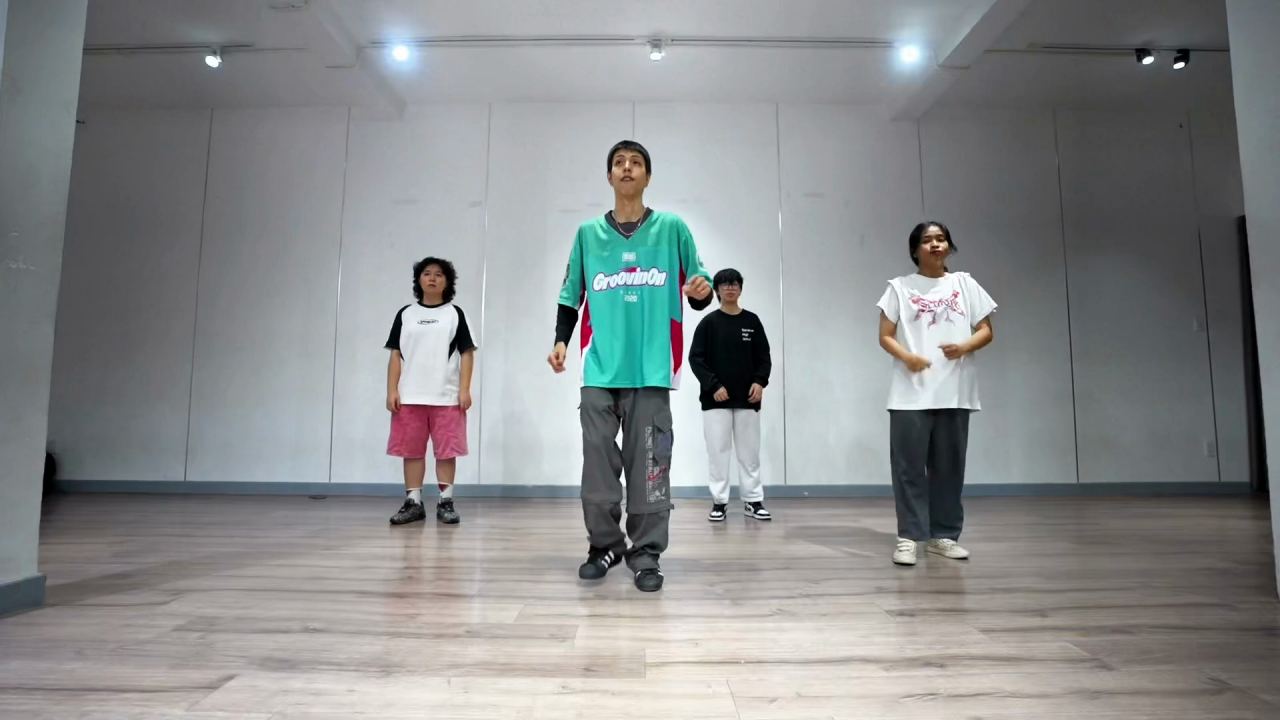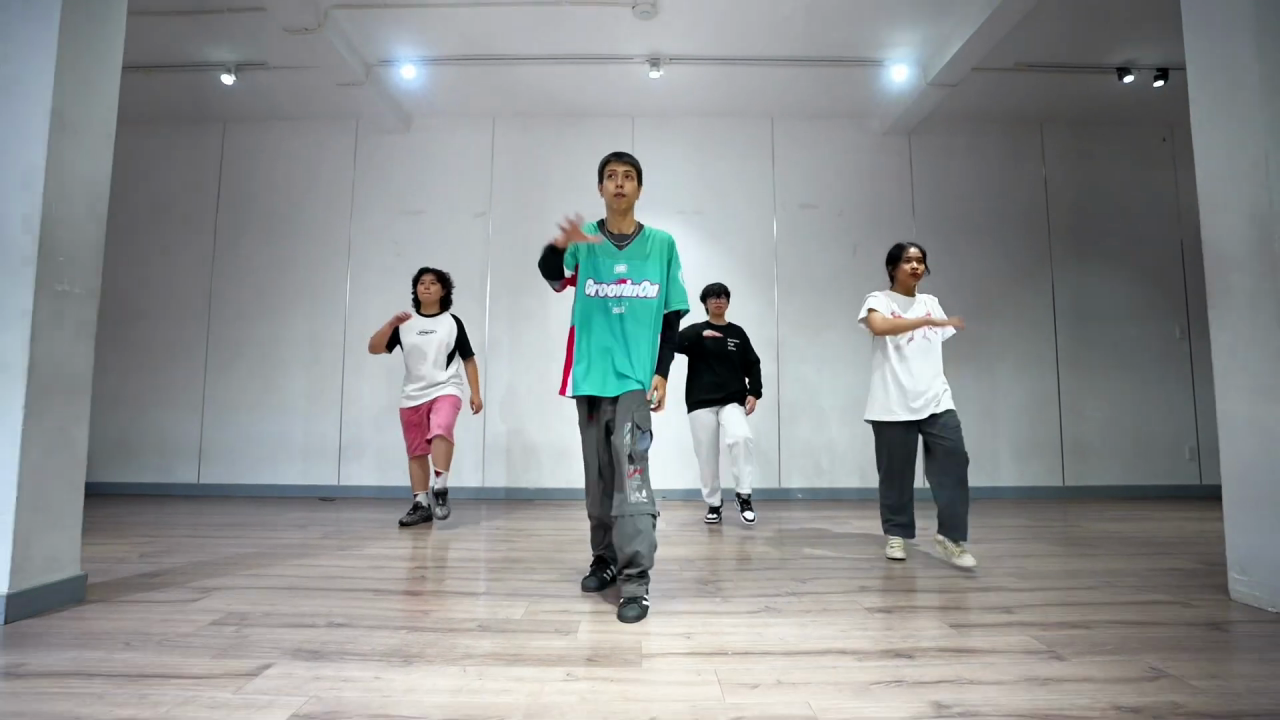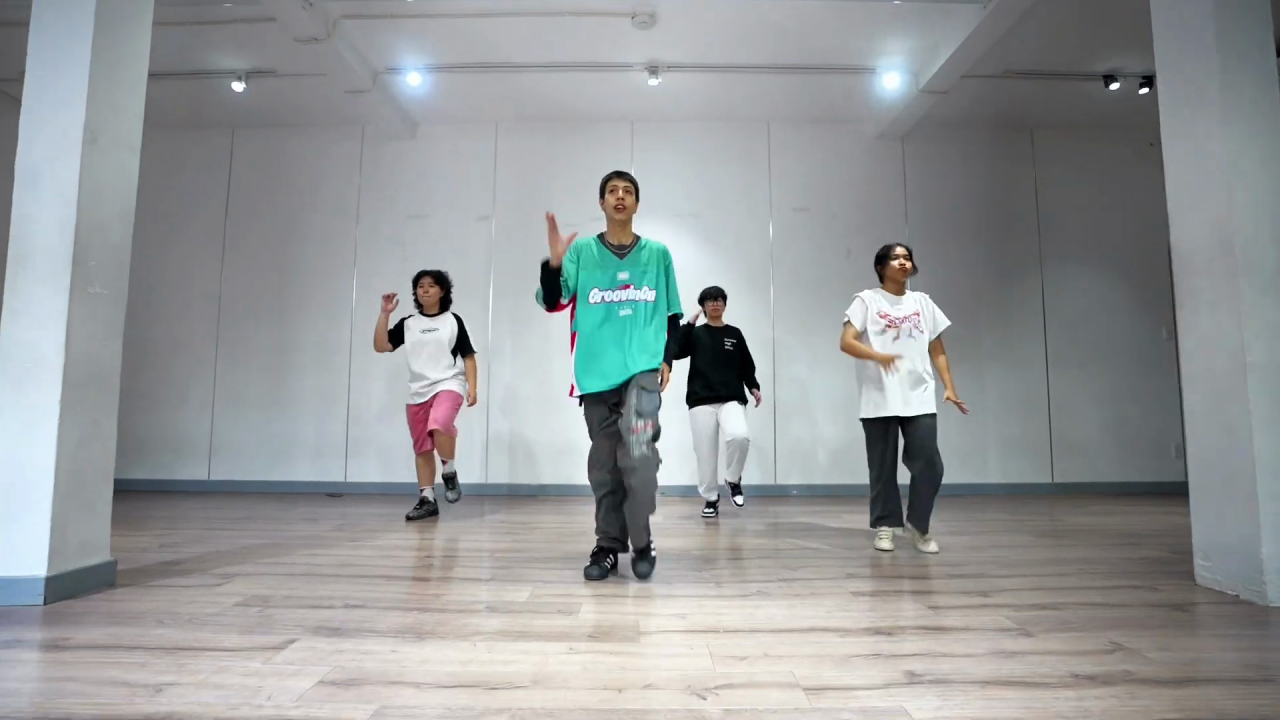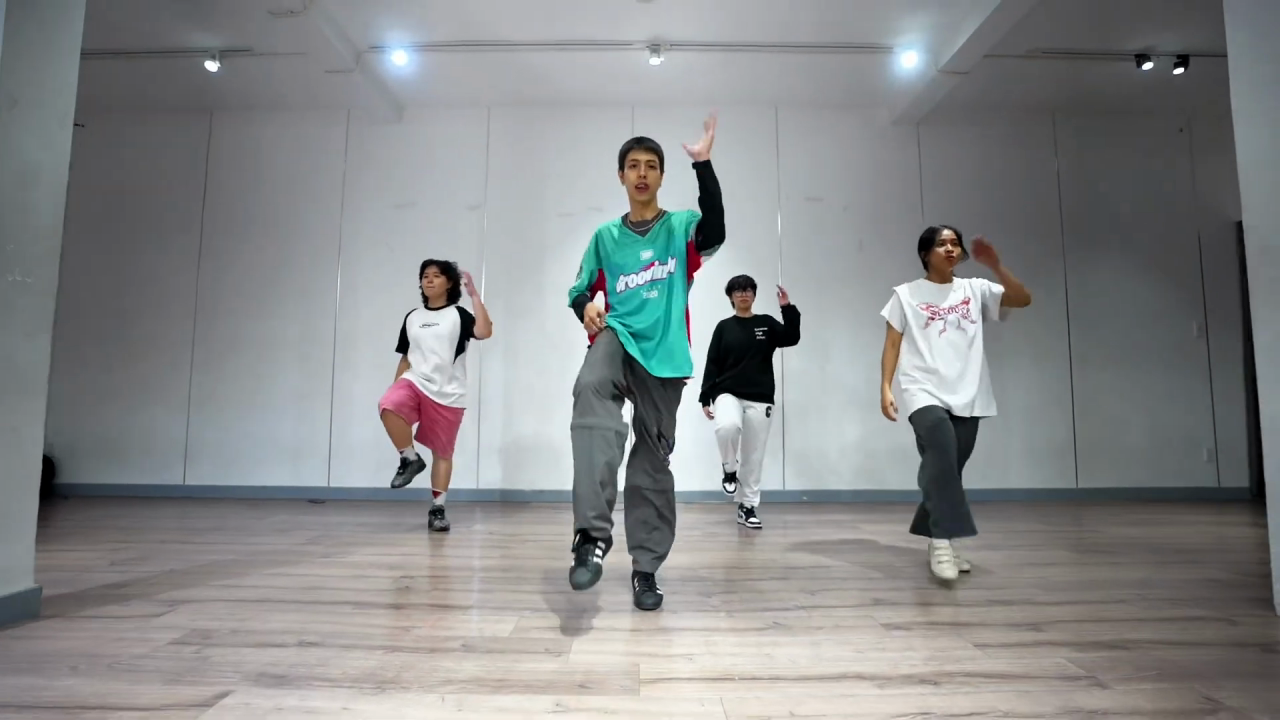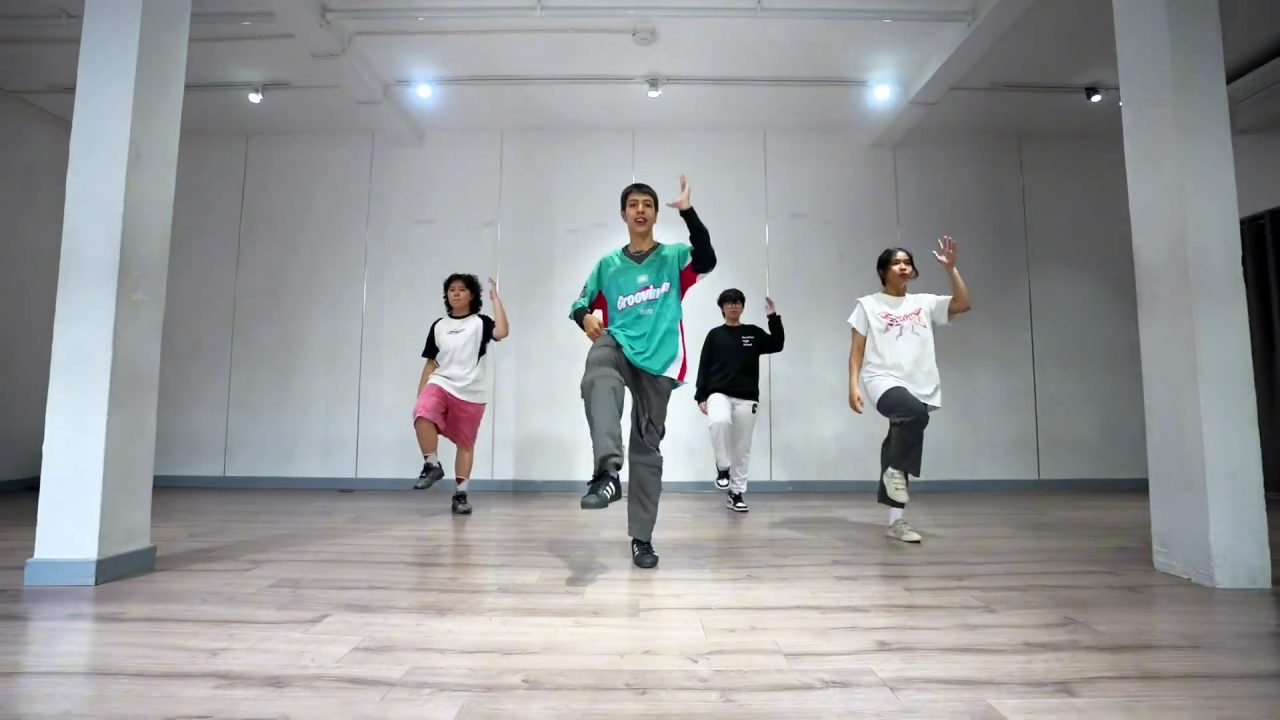
dt=1s
person 1, frame 1
left shoulder: (672, 228)
right shoulder: (588, 233)
left elbow: (699, 283)
right elbow: (571, 296)
left wrist: (702, 290)
right wrist: (561, 339)
left hip: (651, 366)
right hip: (600, 366)
left knee: (650, 460)
right knee: (598, 452)
left ankle: (645, 553)
right ankle: (605, 542)
person 1, frame 2
left shoulder: (663, 243)
right shoulder: (583, 240)
left elbow: (673, 314)
right elbow: (554, 276)
left wrist: (663, 372)
right wrist: (558, 244)
left hip: (637, 376)
right hip: (590, 376)
left knee: (630, 472)
right knee: (600, 476)
left ankle: (635, 582)
right ankle: (607, 557)
person 1, frame 3
left shoulder: (658, 254)
right shoulder: (581, 251)
left elbow: (673, 314)
right elbow: (552, 301)
left wrist: (668, 360)
right wrist: (553, 261)
left hip: (643, 367)
right hip: (597, 371)
left knee: (638, 452)
right knee: (604, 462)
left ankle: (641, 544)
right ankle: (608, 545)
person 1, frame 4
left shoulder: (682, 225)
right shoulder: (606, 235)
left elbow: (714, 234)
right elbow: (579, 290)
left wrist: (703, 164)
right wrist: (587, 308)
left hip: (663, 356)
right hip: (617, 337)
left knee: (652, 462)
right knee: (592, 399)
left ankle: (645, 569)
right ankle: (592, 531)
person 1, frame 5
left shoulder: (674, 255)
right shoulder: (608, 264)
left elbow: (707, 261)
right elbow: (579, 305)
left wrist: (687, 210)
right wrist: (587, 318)
left hip: (658, 359)
right hip: (619, 345)
left knee: (647, 448)
right knee: (597, 377)
left ankle: (641, 537)
right ankle: (606, 470)
person 2, frame 1
left shoulder: (965, 284)
right shoulder: (900, 287)
left elbow: (986, 331)
right elbow: (885, 336)
left wrist: (965, 346)
right wrist: (907, 356)
left hip: (956, 393)
right hip: (912, 393)
left knee: (949, 465)
right knee: (910, 463)
left ankle: (942, 535)
right ankle: (908, 537)
person 2, frame 2
left shoulder: (931, 304)
right shoulder: (878, 300)
right elbow: (879, 327)
right wrist: (928, 320)
left hip: (935, 398)
right hip: (894, 402)
left knee: (953, 458)
right knee: (895, 472)
left ankle: (951, 535)
right ankle: (896, 535)
person 2, frame 3
left shoulder: (923, 302)
right shoulder: (867, 300)
left elbow: (937, 349)
right elbow: (846, 342)
left wrist: (950, 388)
right wrist: (878, 356)
left hip: (920, 398)
right hip: (880, 400)
left knee: (927, 462)
right knee: (883, 466)
left ankle: (918, 524)
right ankle: (885, 526)
person 2, frame 4
left shoulder: (975, 290)
right shoulder: (905, 294)
left elbow: (1022, 299)
right elbow: (892, 345)
left wrist: (996, 266)
right wrist: (886, 388)
left hip: (966, 397)
right hip: (924, 393)
left knee: (948, 468)
right knee: (941, 452)
left ankle: (940, 542)
right ankle: (941, 539)
person 2, frame 5
left shoulder: (925, 303)
right shoulder: (868, 305)
left elbow: (964, 303)
right elbow: (857, 349)
left wrist: (950, 266)
right wrist: (853, 386)
left hip: (919, 386)
right hip: (884, 381)
left knee: (903, 441)
right knee: (915, 413)
left ankle: (896, 519)
right ankle: (895, 470)
person 3, frame 1
left shoulder: (455, 314)
right shoulder: (405, 314)
left elbow: (466, 354)
right elbow: (396, 355)
left wrist: (465, 389)
right wrist: (392, 390)
left hip: (446, 396)
right hip: (410, 396)
left knee: (446, 450)
right knee: (411, 450)
left ankle: (445, 502)
right ankle: (413, 502)
person 3, frame 2
left shoulder: (453, 322)
right shoulder: (404, 324)
left elbow: (468, 360)
right elbow: (374, 348)
left wrist: (476, 393)
right wrist: (390, 325)
left hip: (446, 389)
right hip: (413, 397)
left knee: (440, 432)
right knee: (417, 451)
left ankle: (440, 487)
right ankle: (421, 504)
person 3, frame 3
left shoulder: (453, 321)
right shoulder: (407, 324)
left elbow: (468, 357)
right elbow: (380, 346)
left wrist: (472, 386)
right wrist: (385, 313)
left hip: (448, 385)
right hip: (418, 394)
left knee: (439, 425)
right knee: (422, 447)
left ankle: (449, 472)
right ankle: (427, 499)
person 3, frame 4
left shoulder: (459, 315)
right shoulder: (412, 317)
left elbow: (484, 332)
left wrist: (474, 295)
right wrist: (395, 386)
left hip: (447, 394)
right hip: (414, 383)
left knee: (442, 451)
right knee: (389, 407)
left ankle: (438, 509)
right ankle: (410, 459)
person 3, frame 5
left shoulder: (481, 322)
right shoulder: (438, 325)
left elbow: (502, 333)
right elbow: (431, 361)
left wrist: (496, 299)
right wrist: (421, 390)
left hip: (471, 393)
right hip: (441, 383)
left knee: (465, 443)
right knee: (423, 413)
left ankle: (460, 494)
right ankle: (432, 465)
person 4, frame 1
left shoulder: (752, 321)
right shoulder: (708, 322)
left elbow: (763, 356)
right elbow: (696, 358)
left wrist: (760, 381)
right wrist: (712, 385)
left hip: (746, 398)
right hip: (716, 397)
left knee: (749, 451)
right knee: (718, 450)
left ankle: (753, 501)
right ankle: (719, 501)
person 4, frame 2
left shoulder: (738, 333)
right shoulder: (696, 331)
left elbow: (752, 365)
right elbow: (674, 344)
left wrist: (754, 393)
right wrist: (701, 334)
left hip: (732, 400)
right hip: (701, 402)
left knee: (742, 437)
right knee: (706, 456)
left ankle: (744, 495)
right ankle: (714, 504)
person 4, frame 3
left shoulder: (735, 334)
right shoulder: (695, 334)
left elbow: (747, 365)
right elbow: (675, 353)
left wrist: (754, 387)
right wrist: (688, 326)
left hip: (732, 399)
right hip: (701, 401)
left knee: (740, 436)
right knee: (705, 454)
left ankle: (734, 480)
right ankle: (710, 499)
person 4, frame 4
left shoulder: (767, 323)
right shoulder: (724, 327)
left elbow: (791, 338)
right elbow: (712, 364)
left wrist: (788, 309)
right wrist: (705, 398)
left hip: (760, 398)
right hip: (728, 393)
left knee: (754, 455)
right knee: (727, 426)
left ankle: (747, 507)
right ankle: (730, 470)
person 4, frame 5
left shoulder: (753, 332)
right shoulder: (715, 335)
left elbow: (777, 345)
right elbow: (704, 367)
left wrist: (774, 318)
right wrist: (701, 396)
left hip: (747, 397)
right hip: (719, 393)
left knee: (741, 447)
right knee: (719, 422)
left ankle: (736, 493)
right ankle: (723, 468)
